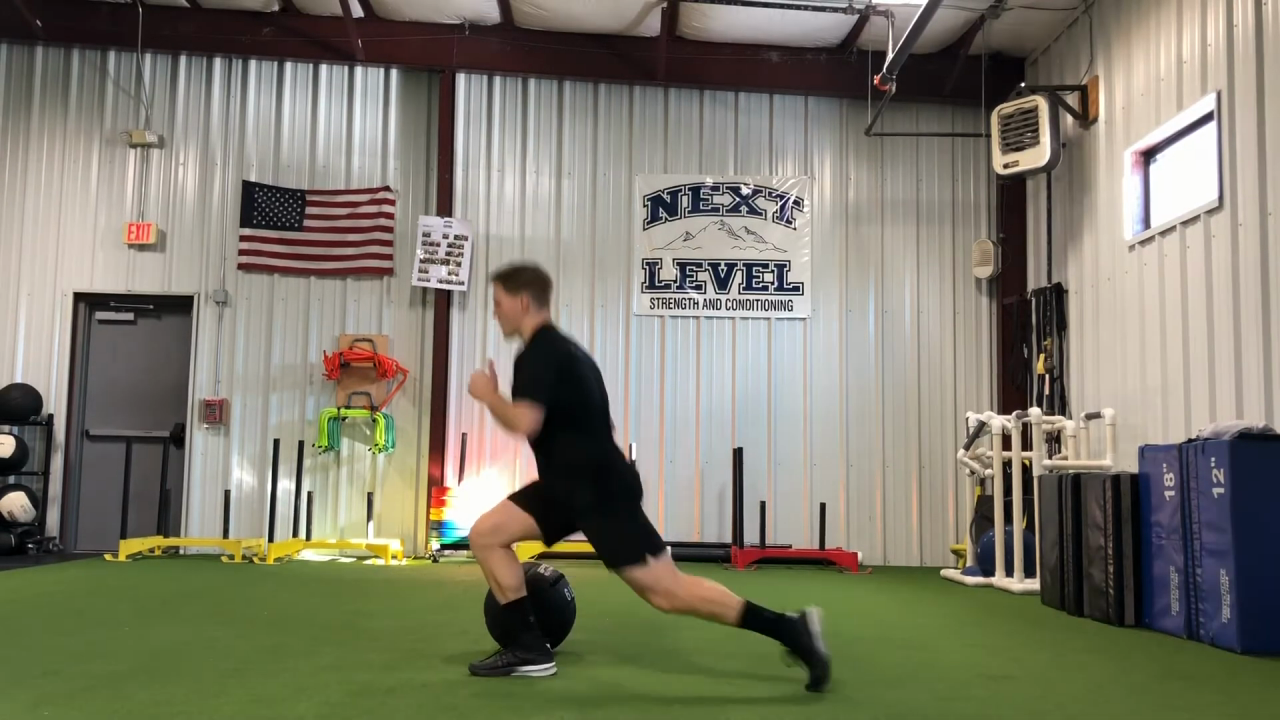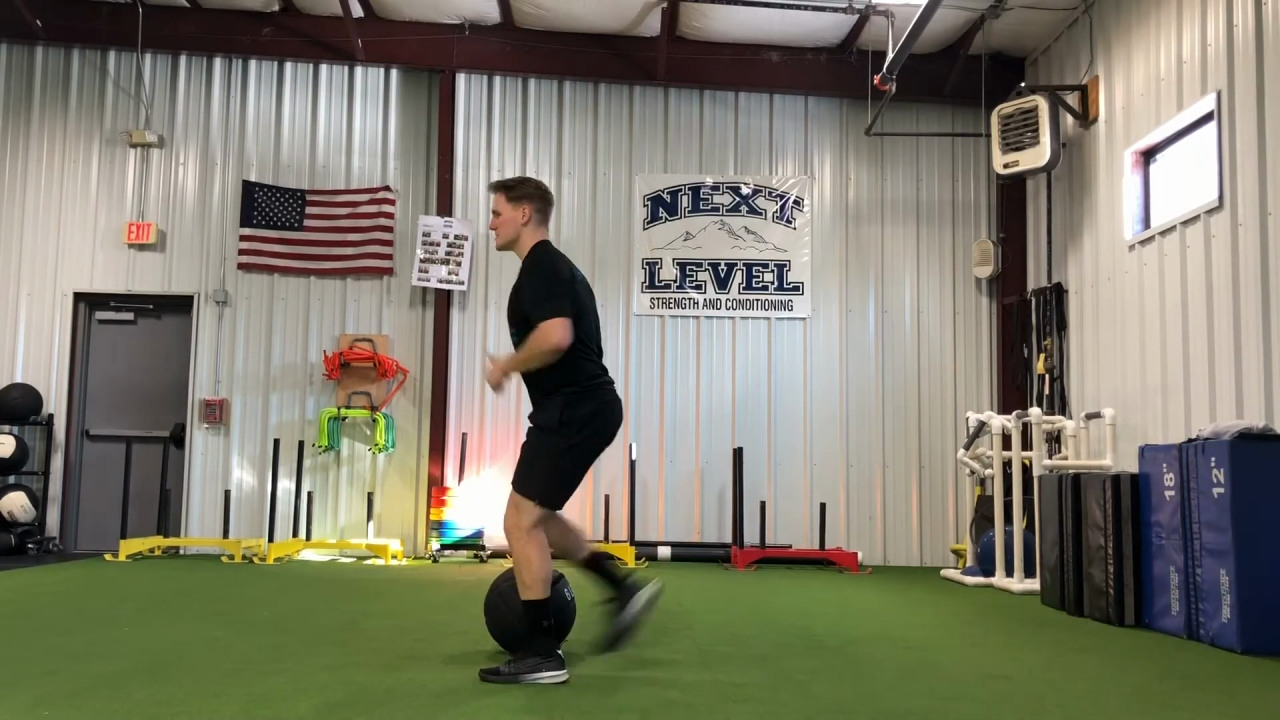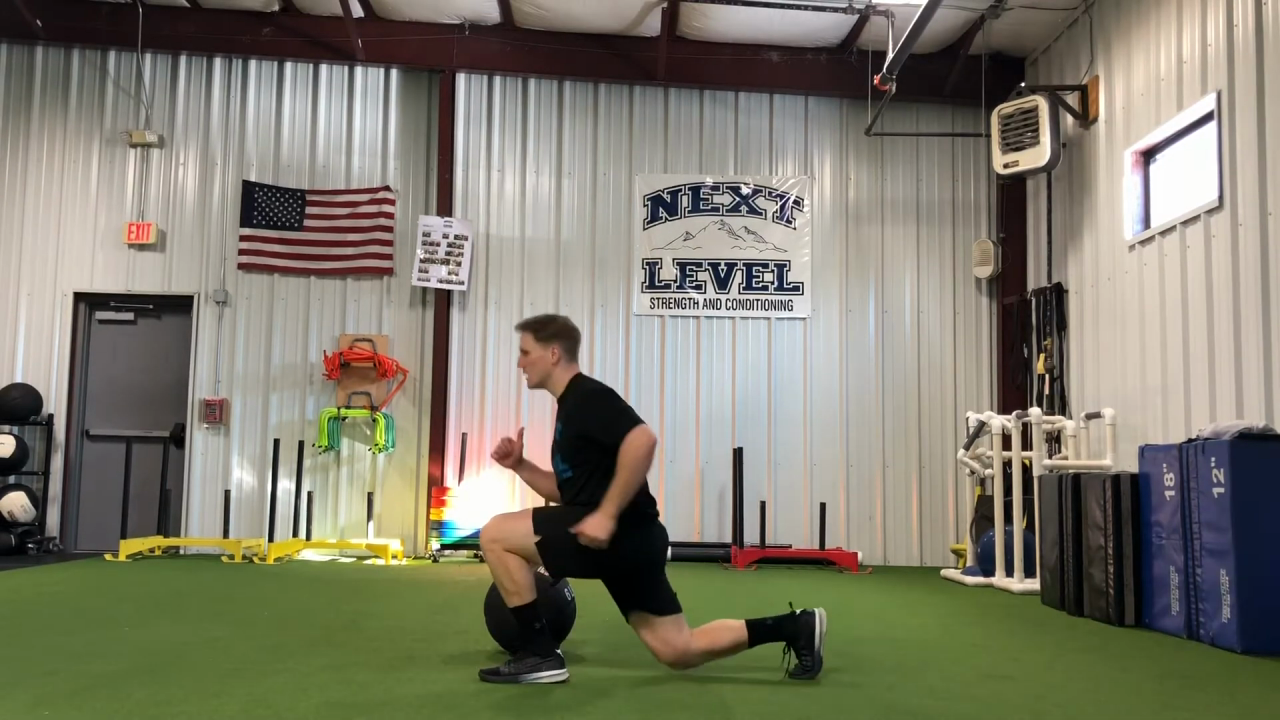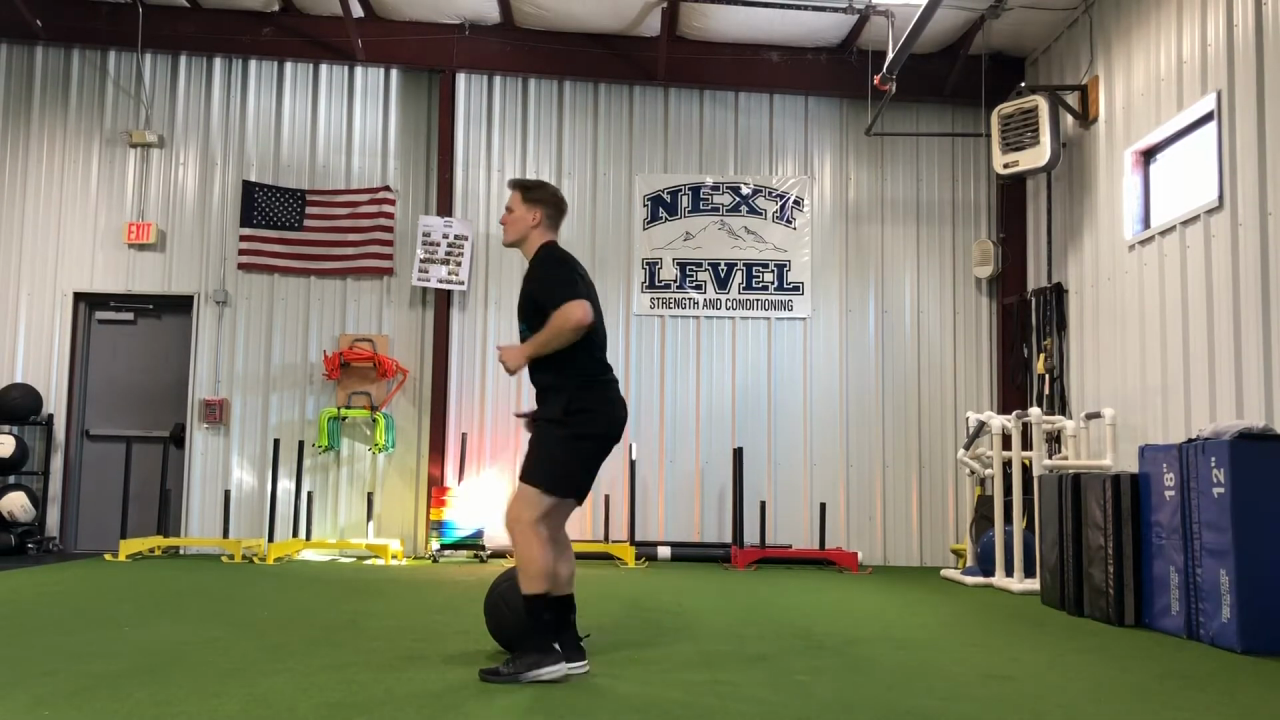
dt=0.3s
person 1, frame 1
left shoulder: (538, 354)
right shoulder: (563, 352)
left elbow: (526, 424)
left wrist: (488, 397)
left hip: (598, 490)
right hip: (569, 488)
left knee: (668, 591)
right knee: (486, 533)
left ankle: (793, 629)
right ankle: (528, 646)
person 1, frame 2
left shoulder: (540, 268)
right shoulder: (551, 267)
left elbow: (556, 337)
left wrist: (507, 365)
left hip: (571, 415)
right hip: (578, 413)
left knee: (521, 527)
right knee: (537, 521)
left ankle: (542, 653)
right ankle: (623, 589)
person 1, frame 3
left shoulder: (587, 397)
right shoulder: (574, 411)
left elbow: (642, 439)
right elbow: (567, 490)
left wrist: (607, 514)
right wrist: (519, 464)
left hip: (616, 531)
right hip: (624, 534)
left knee: (499, 538)
right knee: (677, 649)
left ankle: (538, 655)
right ankle: (798, 627)
person 1, frame 4
left shoulder: (551, 264)
right shoulder: (555, 268)
left elbow: (580, 315)
left wrist: (526, 350)
right wrist: (548, 408)
left hip: (579, 414)
right hip: (585, 413)
left knee: (524, 520)
right knee: (546, 523)
left ankle: (539, 647)
right ankle: (564, 645)
